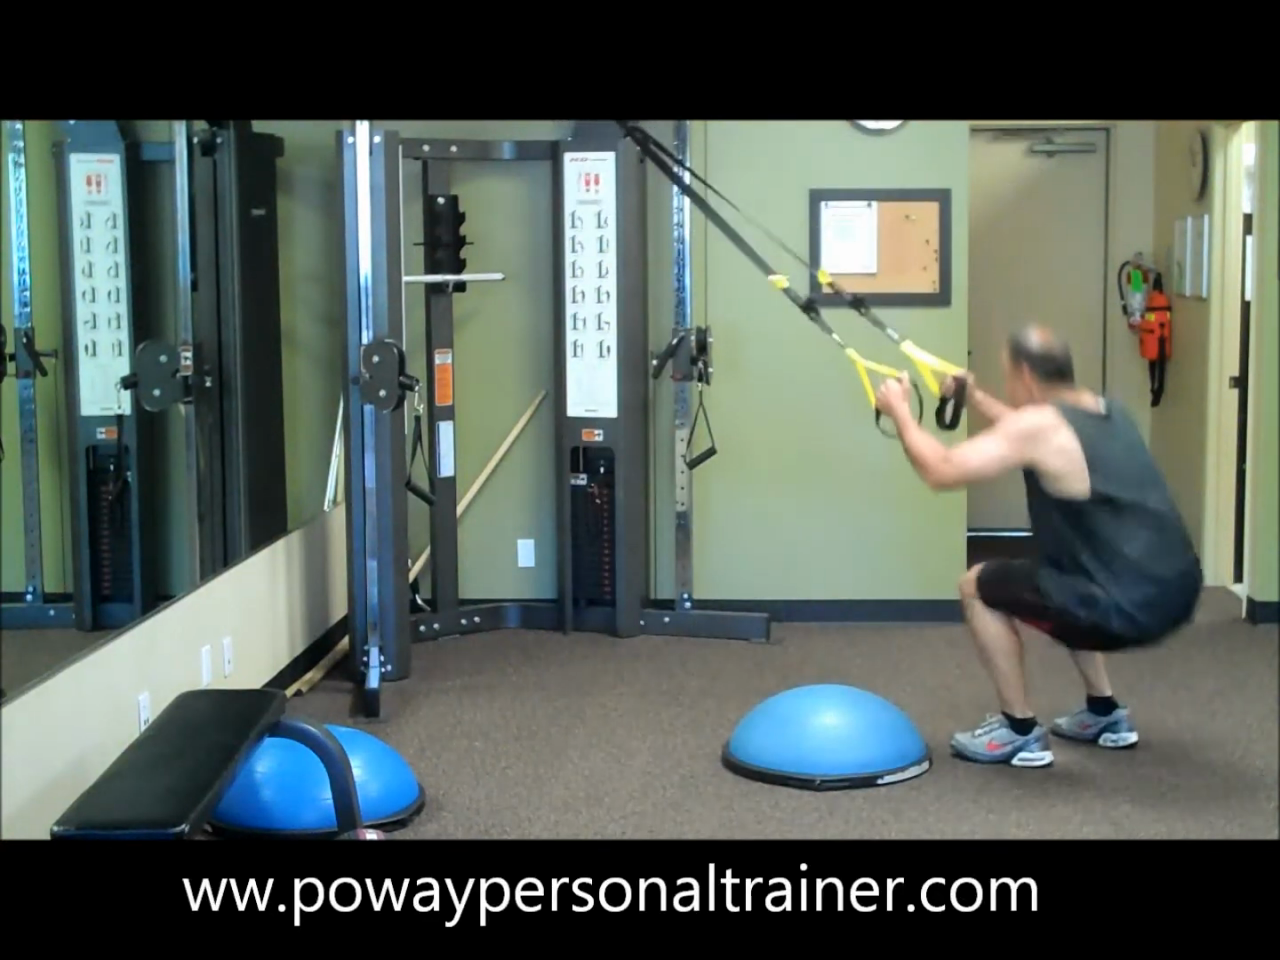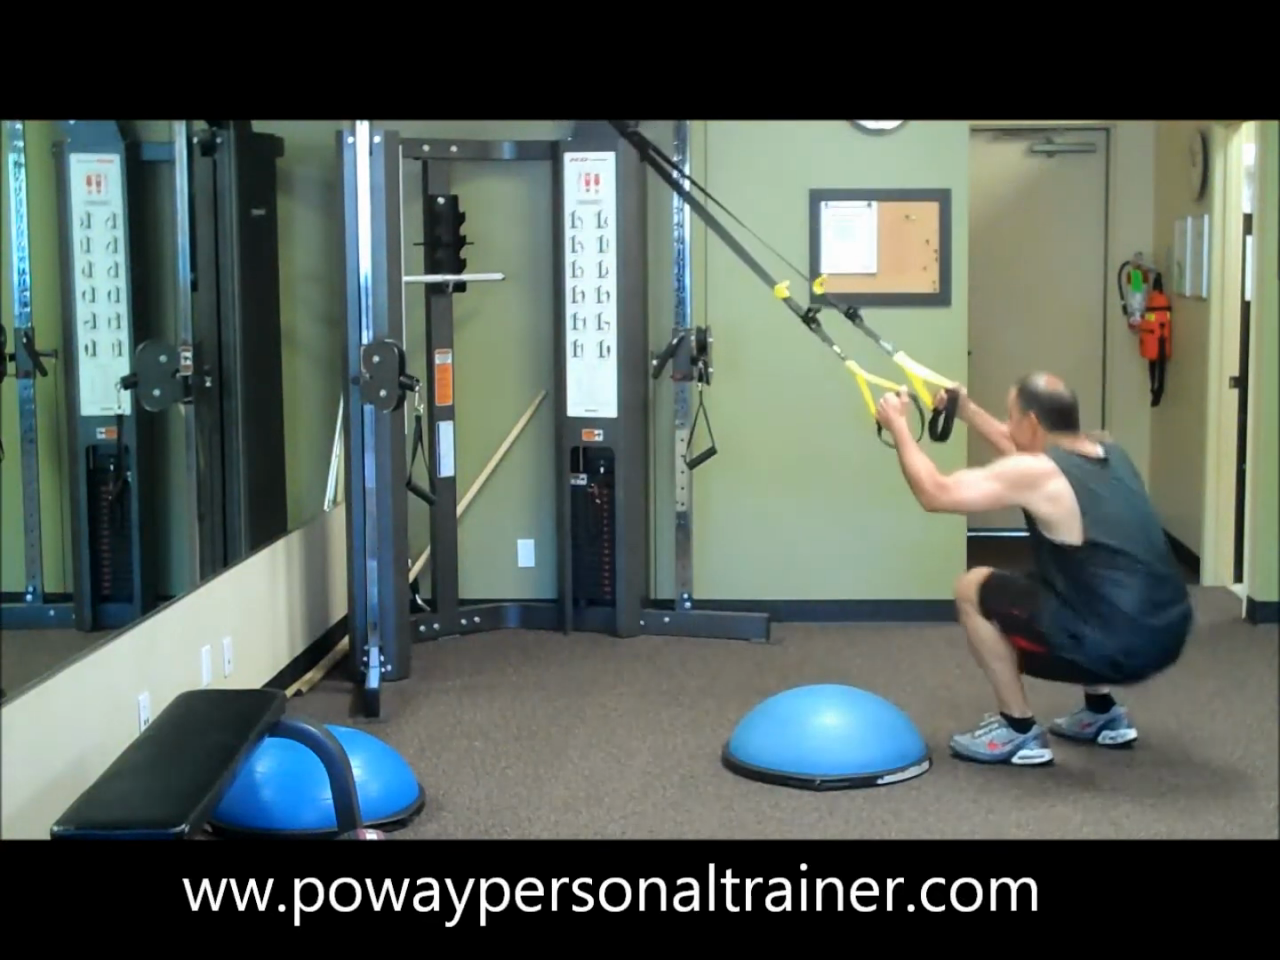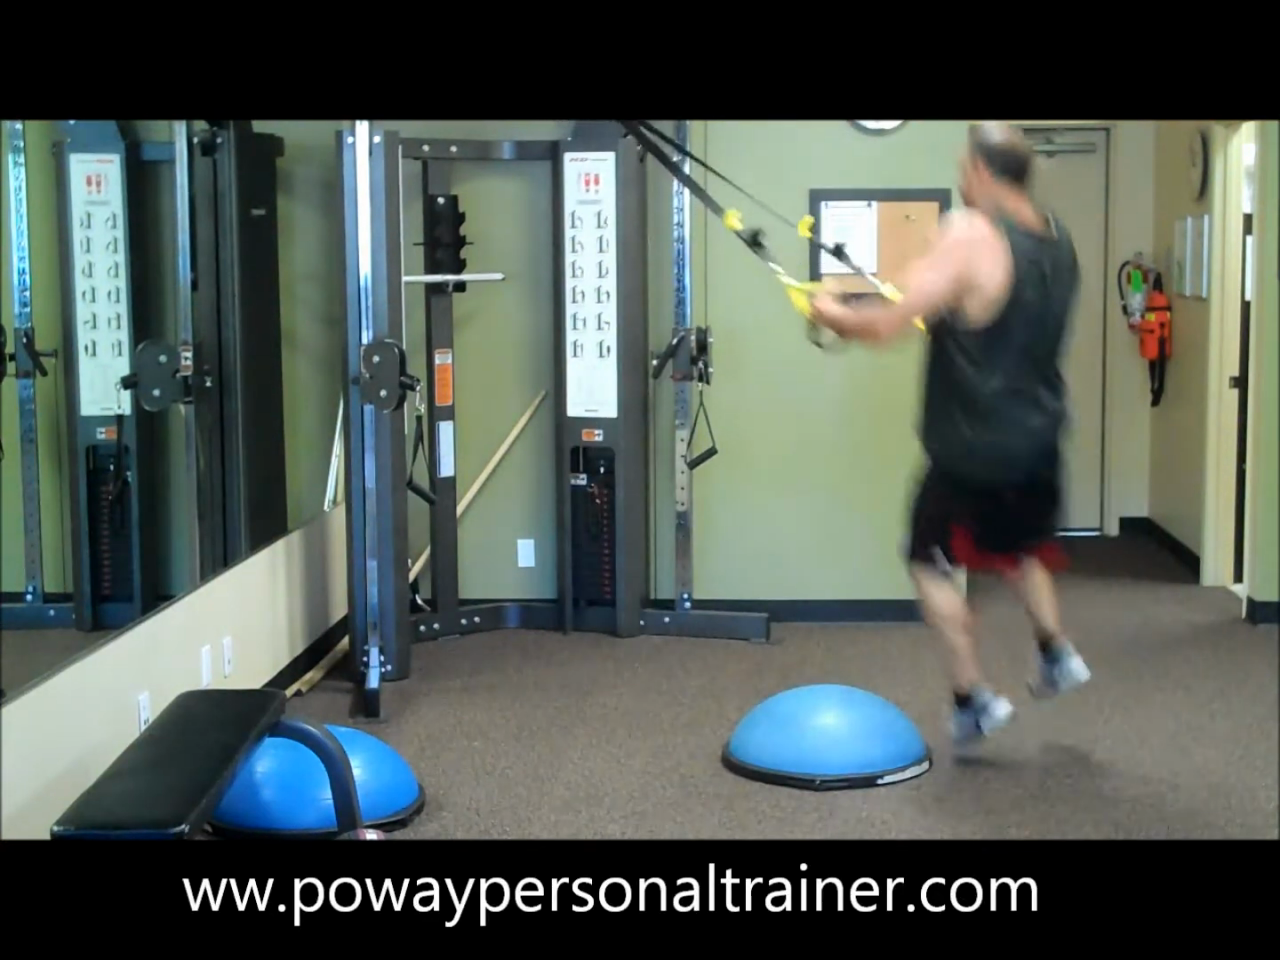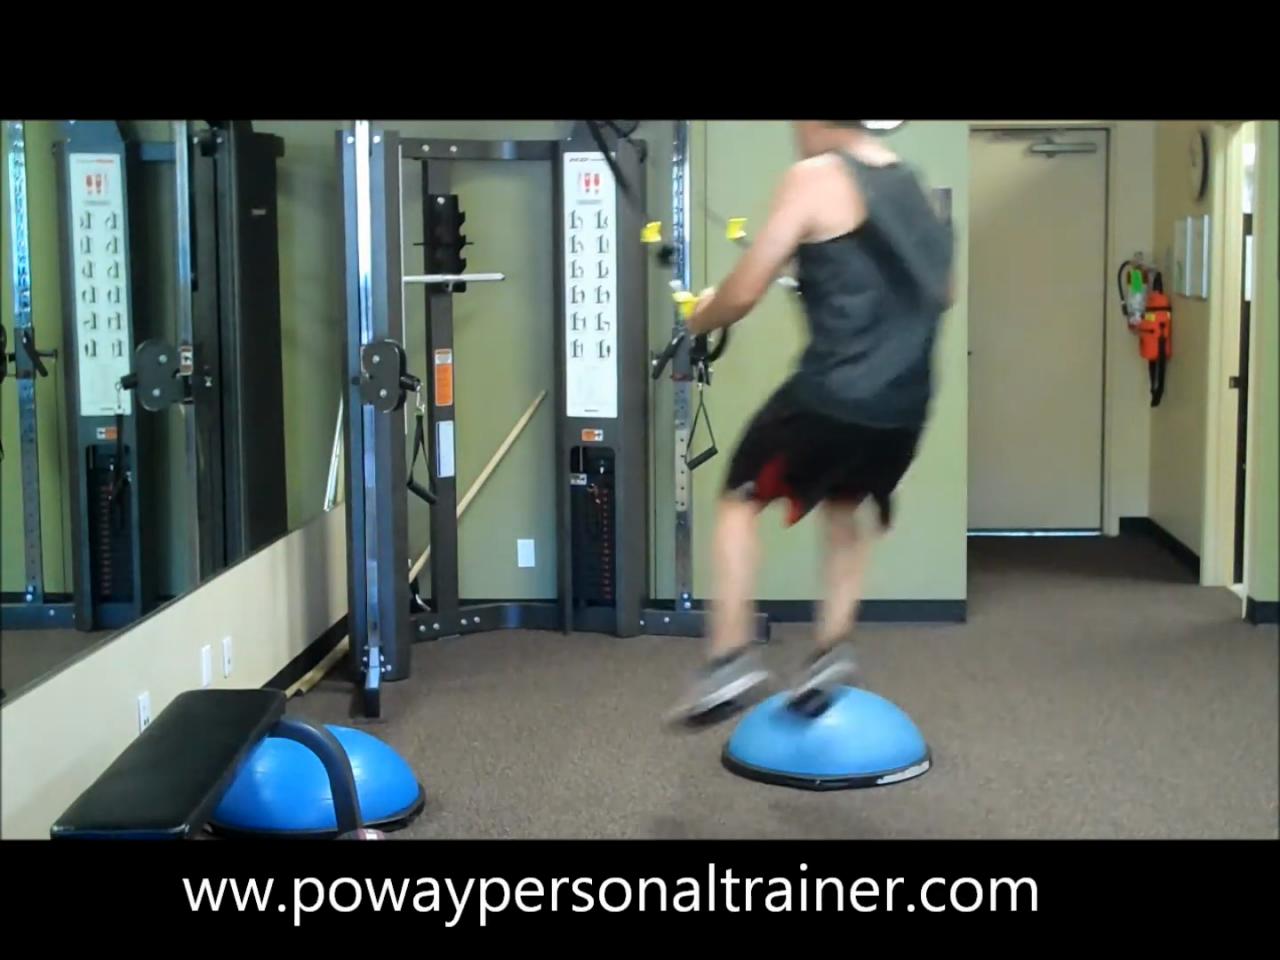
dt=0.3s
person 1, frame 1
left shoulder: (1039, 430)
right shoulder: (1108, 413)
left elbow: (941, 471)
left wrist: (898, 408)
right wrist: (973, 394)
left hip: (1133, 604)
right hip: (1176, 589)
left knee: (980, 589)
right knee: (1043, 579)
left ankle: (1019, 732)
right ankle: (1106, 716)
person 1, frame 2
left shoulder: (1037, 476)
right shoulder: (1108, 455)
left elbow: (936, 494)
left wrist: (898, 426)
right wrist: (966, 410)
left hip: (1123, 646)
right hip: (1169, 631)
left knee: (974, 591)
left ankle: (1019, 732)
right ankle: (1104, 713)
person 1, frame 3
left shoulder: (968, 238)
right shoulder: (1057, 239)
left elbow: (887, 328)
left wrist: (831, 311)
right wrist: (943, 311)
left hip: (974, 449)
right hip: (1038, 439)
left knee: (930, 563)
right knee: (1021, 546)
left ankle: (975, 702)
right ankle: (1058, 654)
person 1, frame 4
left shoulder: (816, 177)
right shoulder: (913, 188)
left elbow: (744, 293)
right elbow: (939, 295)
left wrist: (701, 317)
left hip: (834, 393)
right hip: (905, 403)
left knee: (739, 502)
right knee: (844, 509)
left ankle: (730, 659)
right ankle: (830, 649)
